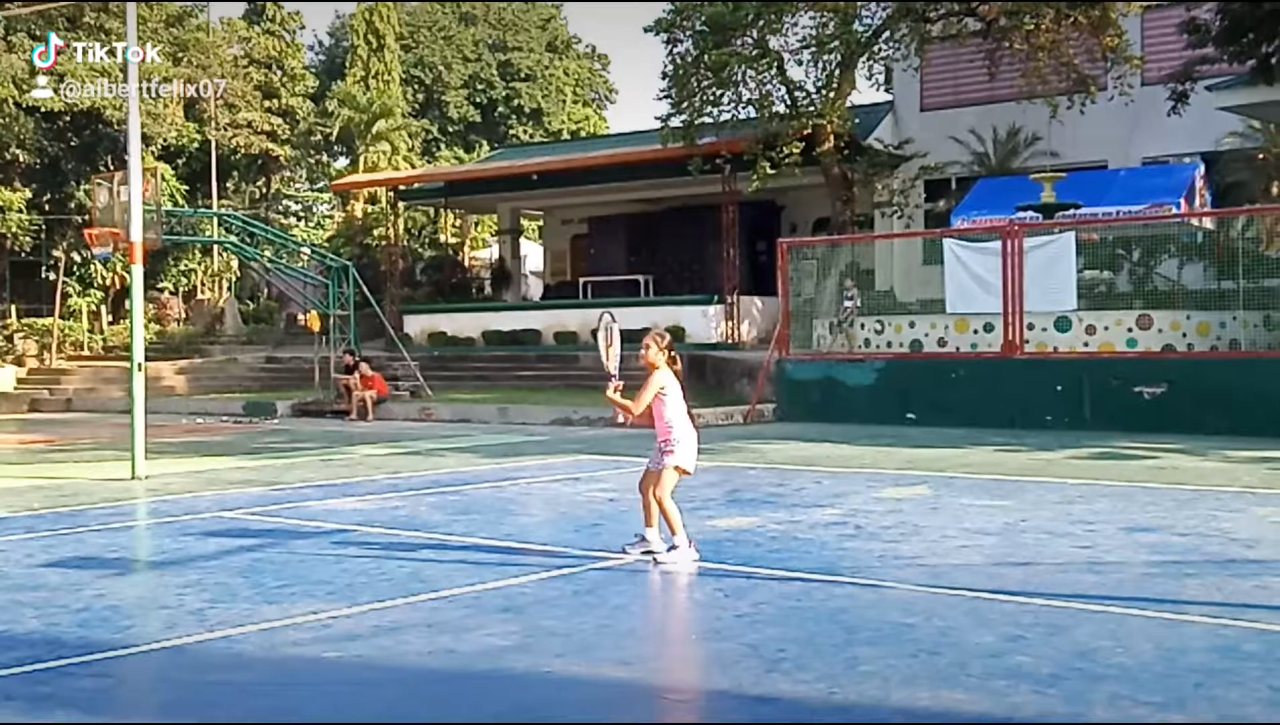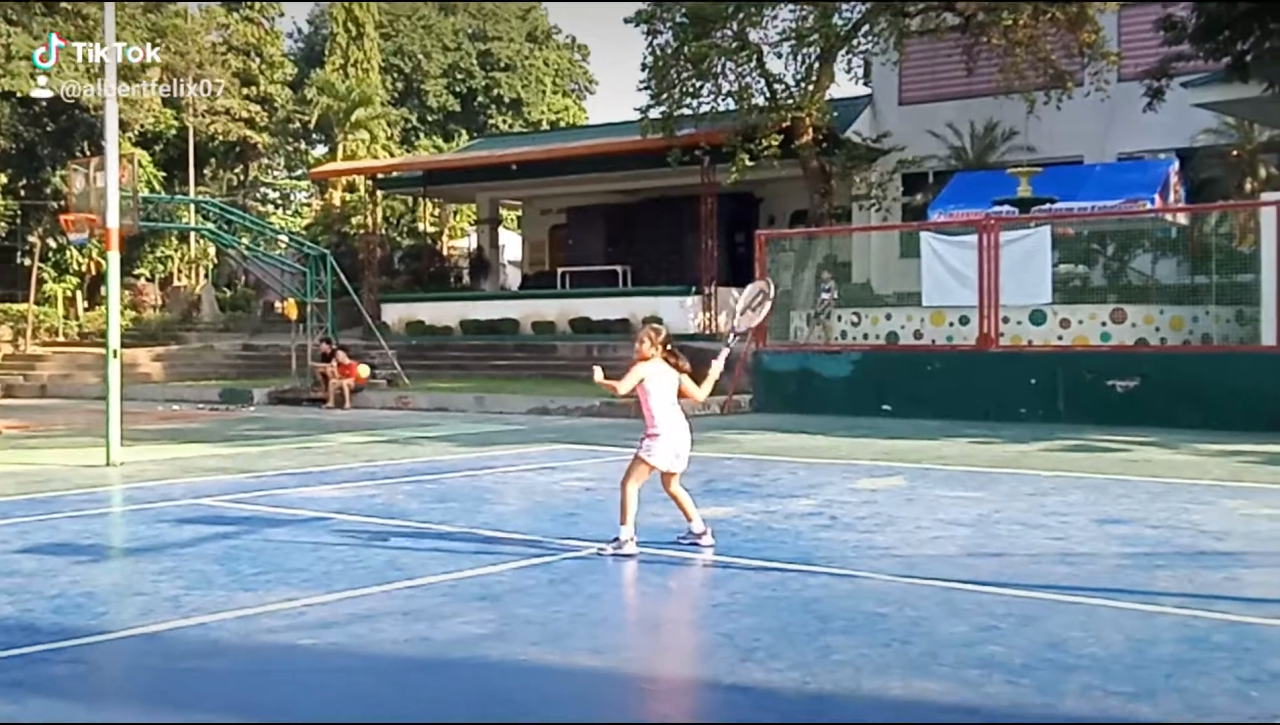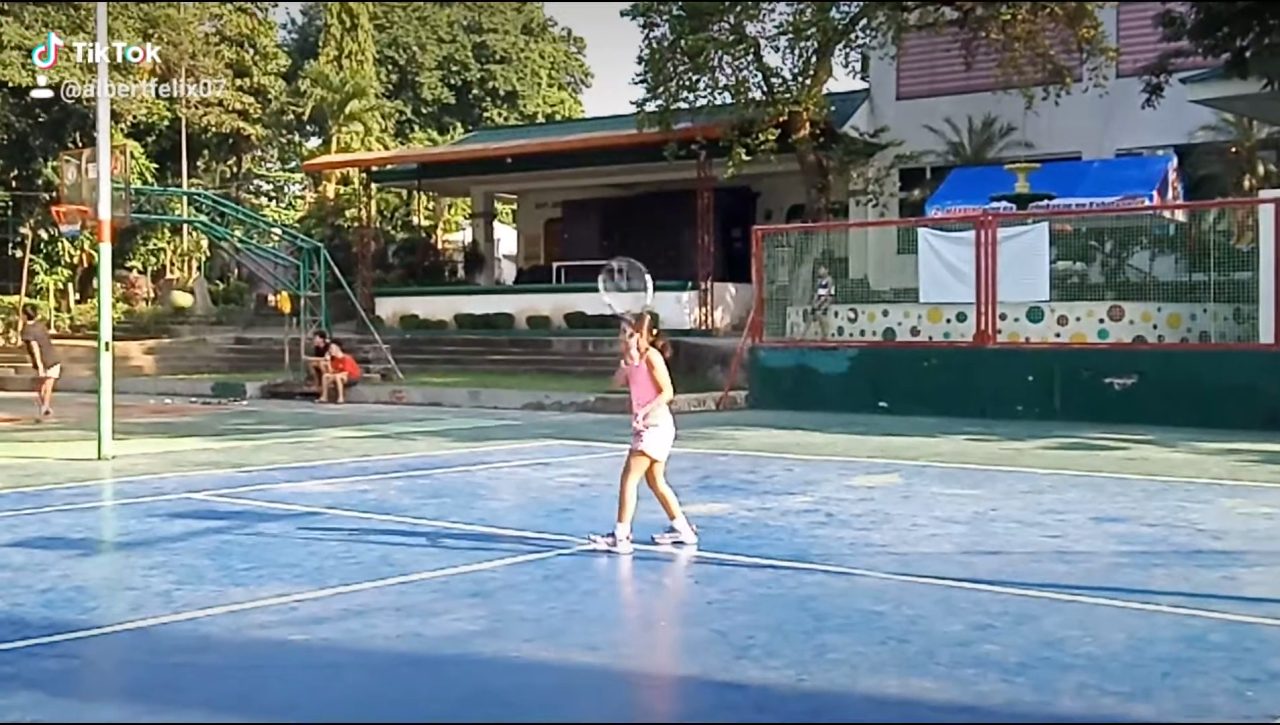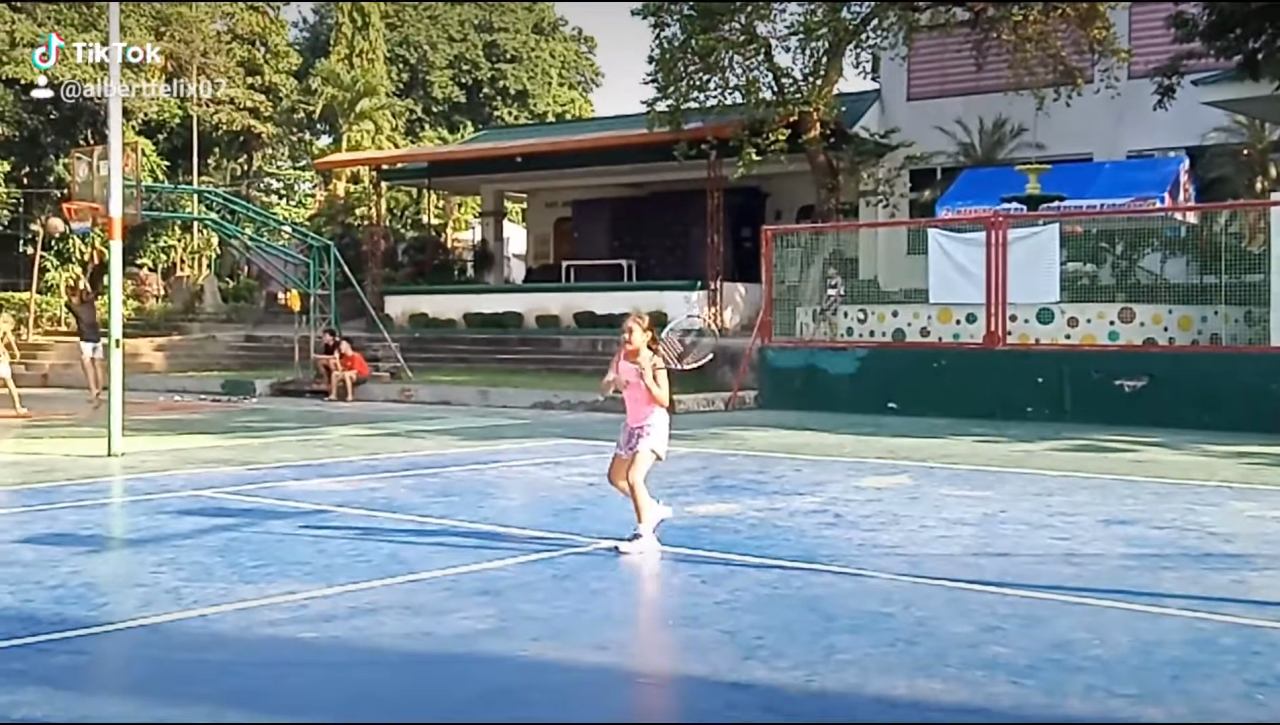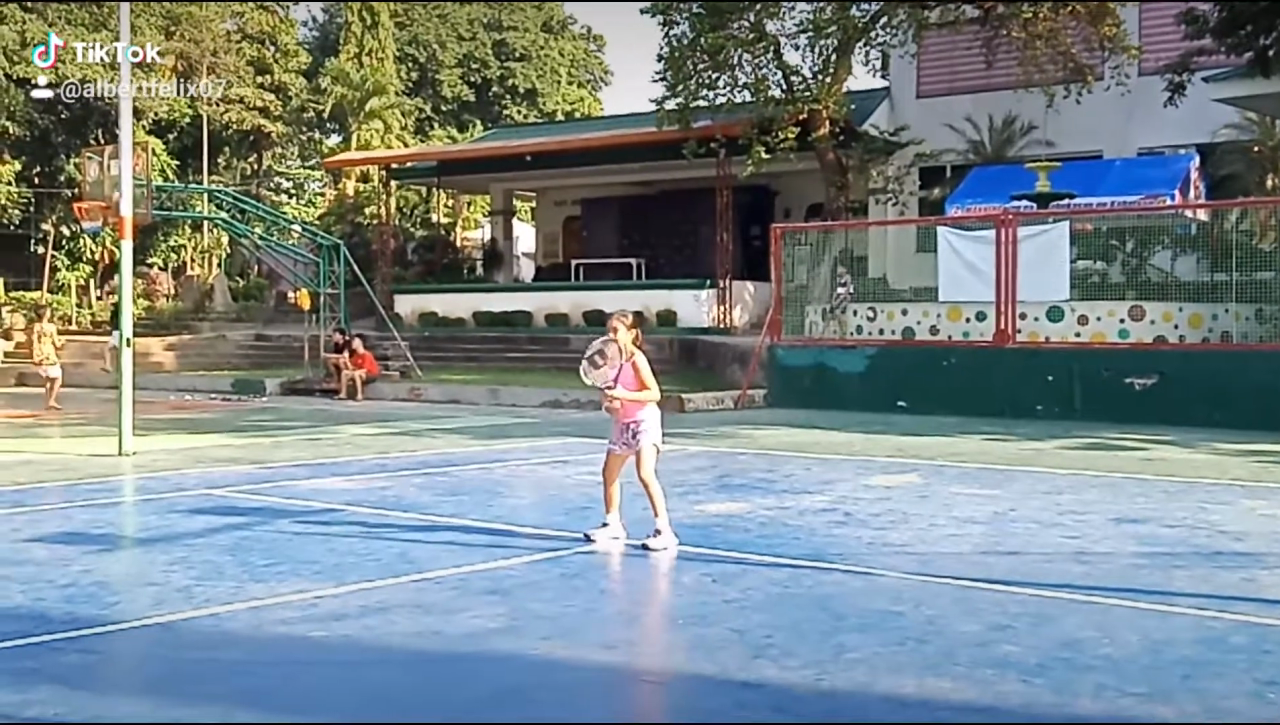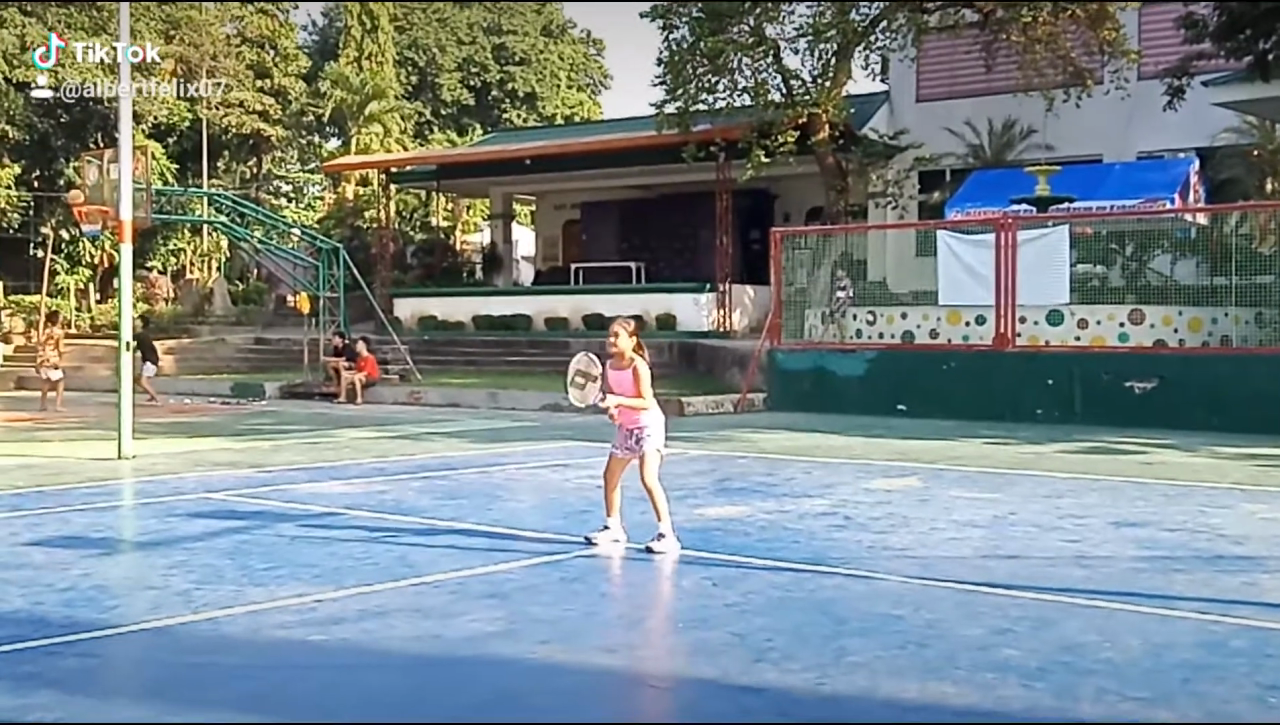
dt=0.5s
person 1, frame 1
left shoulder: (659, 376)
right shoulder: (659, 377)
left elbow: (636, 408)
right elbow: (651, 417)
left wrist: (612, 397)
right wrist: (628, 416)
left hip: (679, 441)
right hip: (668, 442)
left knee: (661, 493)
right knee: (646, 487)
left ankle: (683, 547)
right ankle: (651, 538)
person 1, frame 2
left shoulder: (641, 368)
right shoulder: (674, 370)
left elbow: (621, 389)
right elbow: (699, 396)
left wrist: (601, 380)
right wrist: (714, 372)
left hip: (661, 435)
right hip: (680, 433)
left knee: (629, 483)
right knee: (671, 485)
left ankle: (626, 539)
right ankle: (700, 530)
person 1, frame 3
left shoulder: (652, 357)
right shoulder: (635, 358)
left elbow: (667, 392)
right elbow: (620, 380)
left wrist: (647, 410)
right wrist: (628, 363)
left hip: (655, 426)
right hip: (647, 427)
left knee: (629, 479)
right knee: (655, 481)
left ankle: (621, 537)
right ankle: (682, 529)
person 1, frame 4
left shoulder: (655, 362)
right shoulder: (620, 358)
left elbow: (664, 401)
right elbow: (604, 388)
left wrist: (648, 379)
right wrist: (615, 383)
left hip: (653, 427)
right hip: (632, 426)
left knee: (633, 478)
right knee: (615, 476)
left ankle: (647, 536)
right ankle: (654, 509)
person 1, frame 5
left shoulder: (637, 360)
left elbow: (655, 394)
right elbow: (609, 390)
left wrist: (625, 395)
right wrist: (609, 404)
left hip: (645, 422)
right hip: (623, 423)
left knee: (645, 474)
right knee: (609, 473)
left ankle: (664, 530)
right ankle: (613, 524)
person 1, frame 6
left shoulder: (638, 366)
right shoulder: (609, 366)
left elbow: (646, 402)
left wrist: (618, 401)
right wrist: (613, 411)
left hip: (648, 426)
right hip: (626, 428)
left knee: (649, 479)
right knee: (610, 476)
left ankle: (667, 535)
right ankle: (614, 527)
